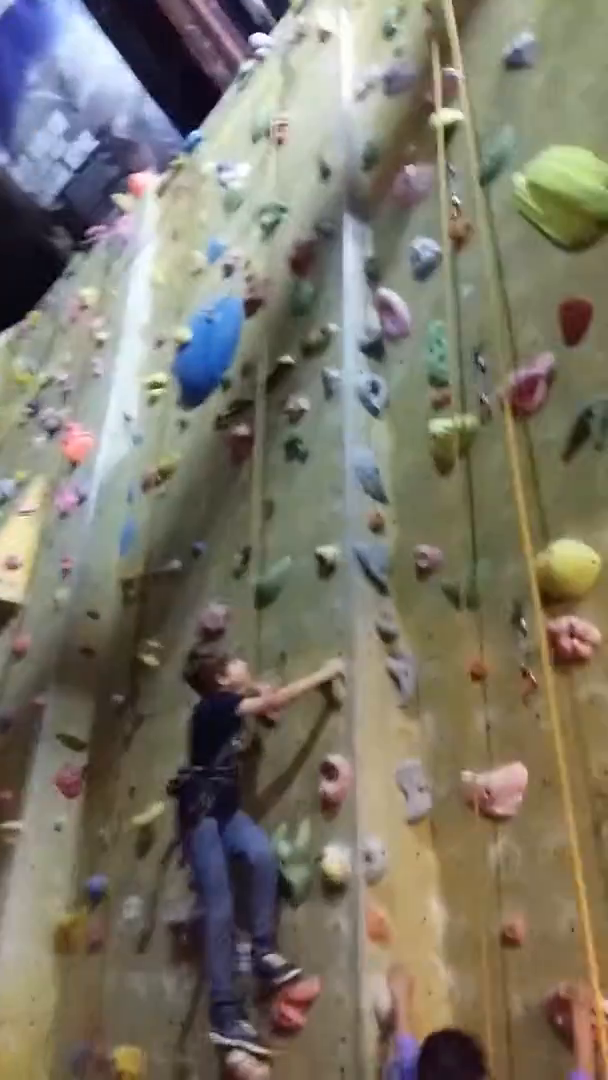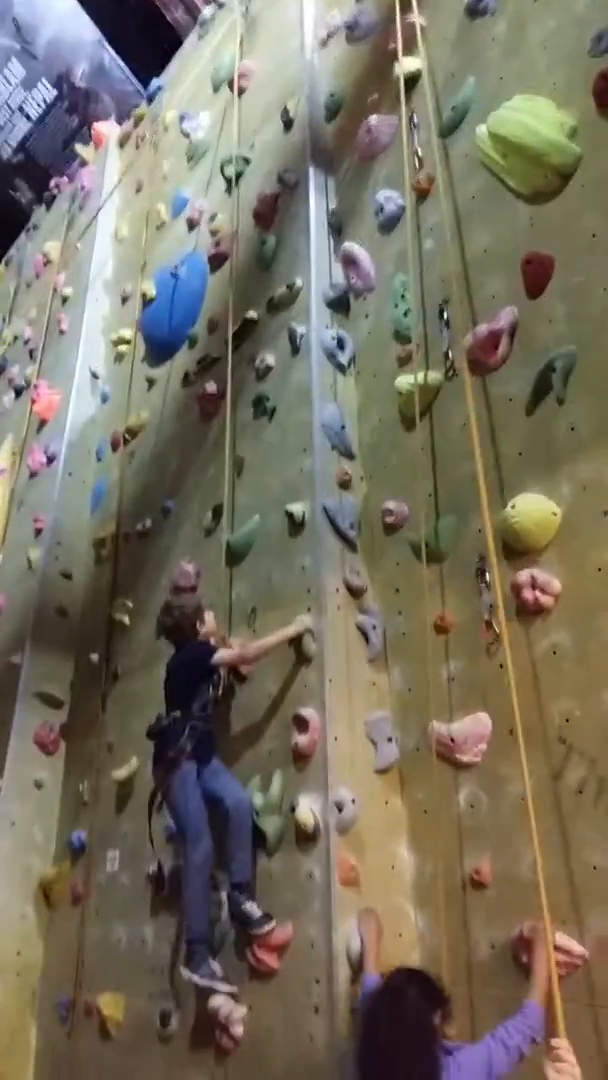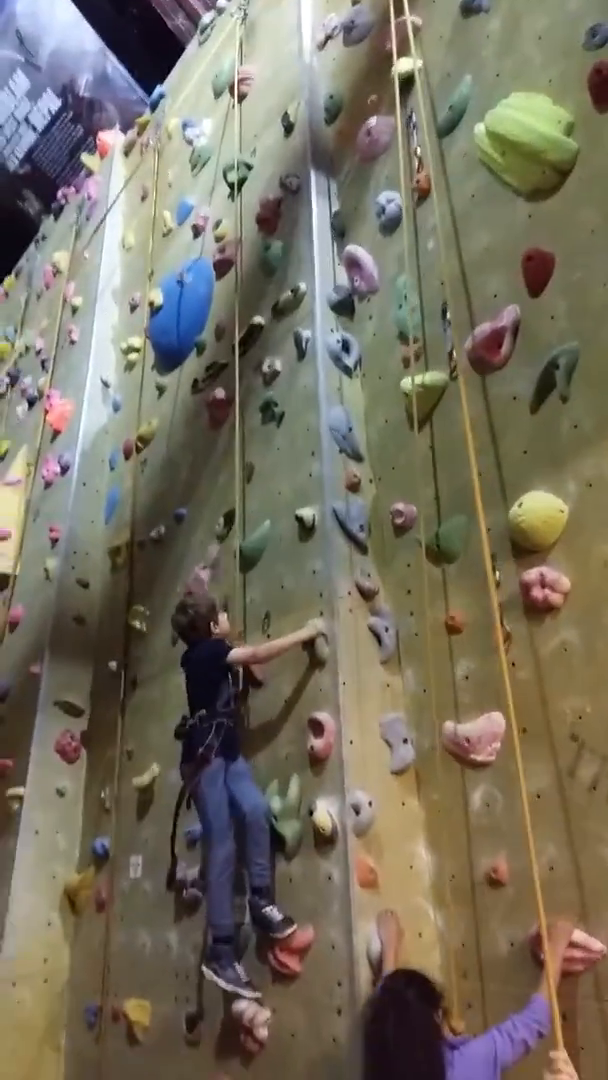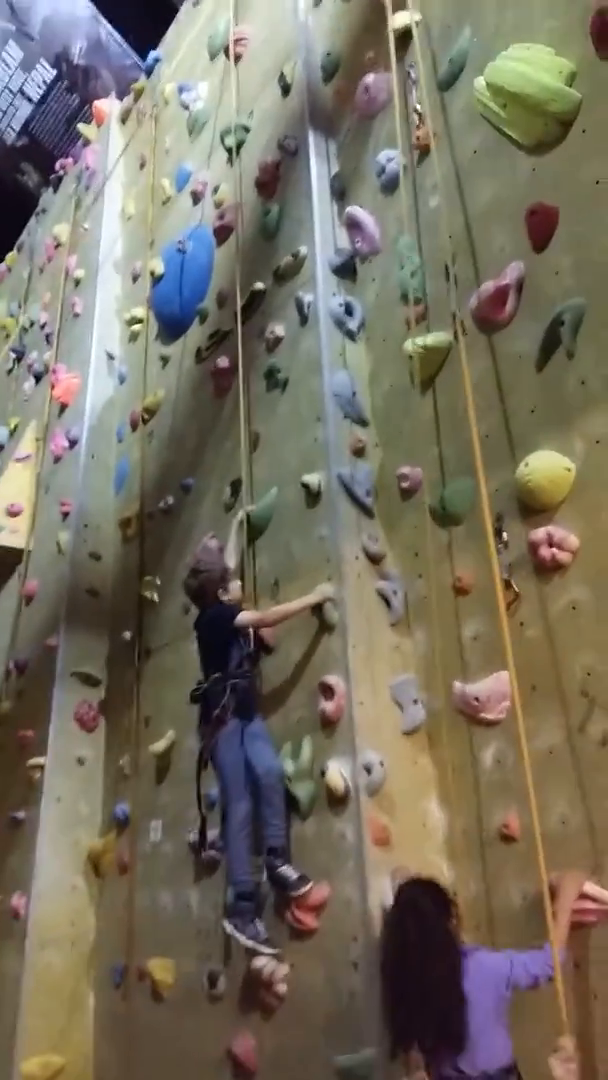
dt=0.4s
person 1, frame 1
left shoulder: (225, 705)
right shoulder: (214, 706)
left elbow: (263, 701)
right elbow: (272, 702)
left wrist: (253, 691)
right wrist: (322, 675)
left hip: (224, 808)
right hip: (200, 811)
left knee: (261, 852)
right knee: (220, 907)
left ankle: (263, 949)
right ankle: (225, 1016)
person 1, frame 2
left shoulder: (195, 655)
right shoulder: (191, 654)
right elbow: (245, 655)
right wrist: (293, 629)
left hip: (200, 753)
right hip: (177, 756)
left knee: (238, 802)
right knee: (199, 846)
left ankle: (240, 895)
right ankle: (196, 953)
person 1, frame 3
left shoulder: (203, 652)
right shoulder: (210, 660)
right elbow: (259, 654)
right wrist: (306, 633)
left hip: (225, 752)
right hip: (206, 756)
left knee: (256, 811)
right knee: (223, 845)
left ankle: (261, 901)
right ankle: (220, 953)
person 1, frame 4
left shoulder: (224, 613)
right shoulder: (215, 617)
left elbow: (225, 567)
right elbow: (267, 617)
left wrist: (237, 526)
right wrist: (315, 598)
left hip: (245, 713)
right hip: (222, 717)
left knee: (270, 771)
right knee: (240, 804)
left ankle: (277, 860)
right ankle: (242, 906)
